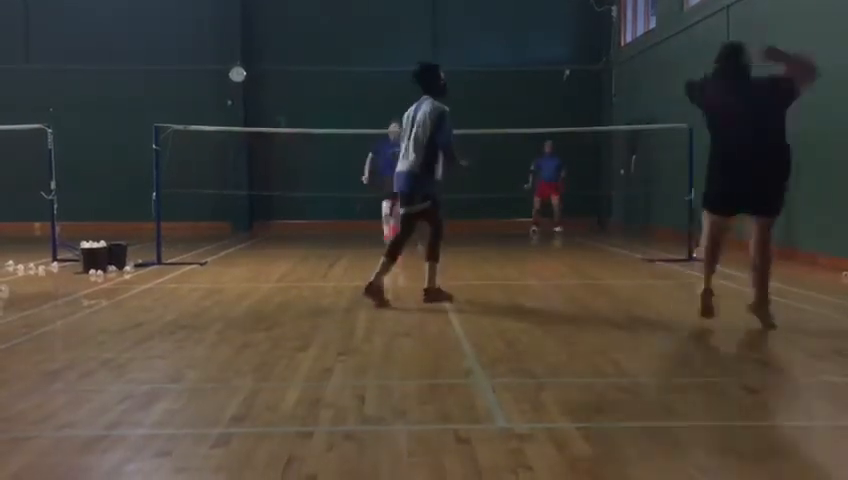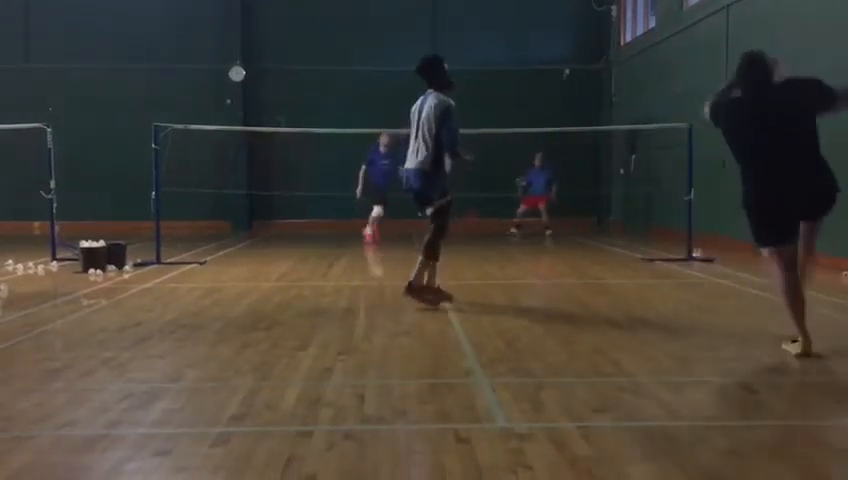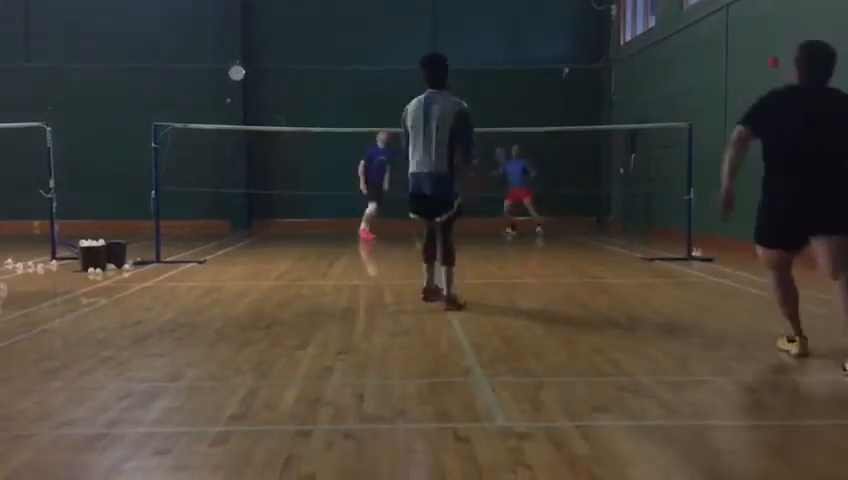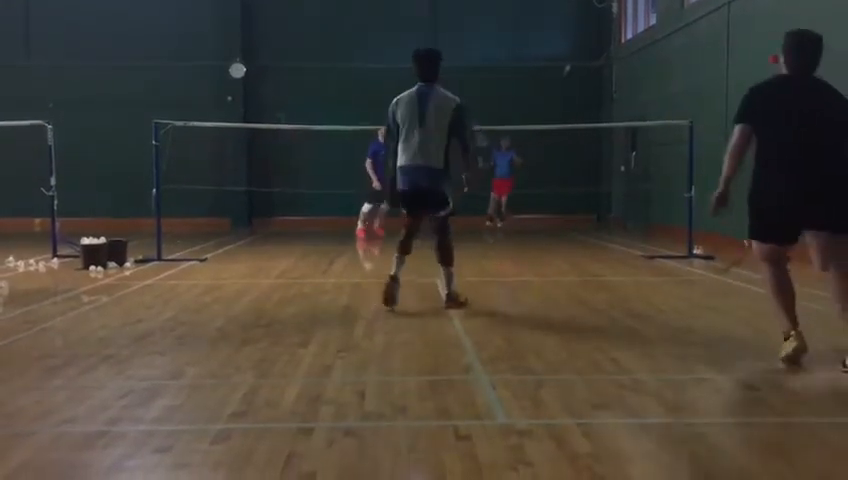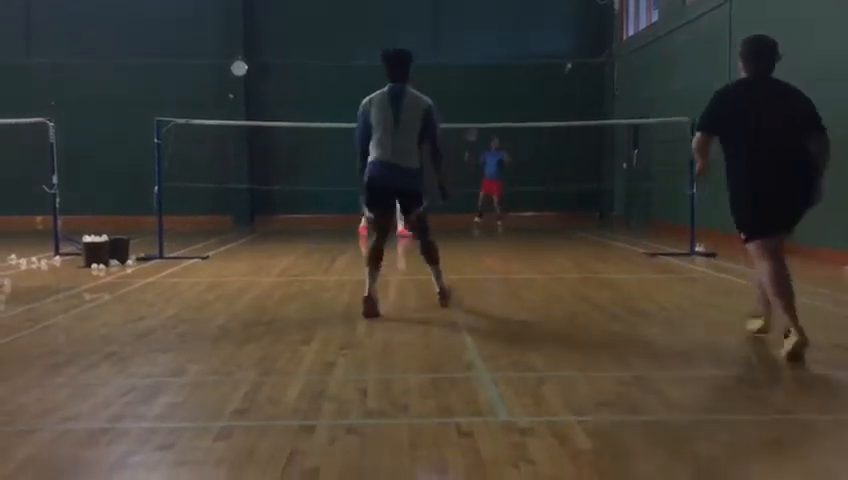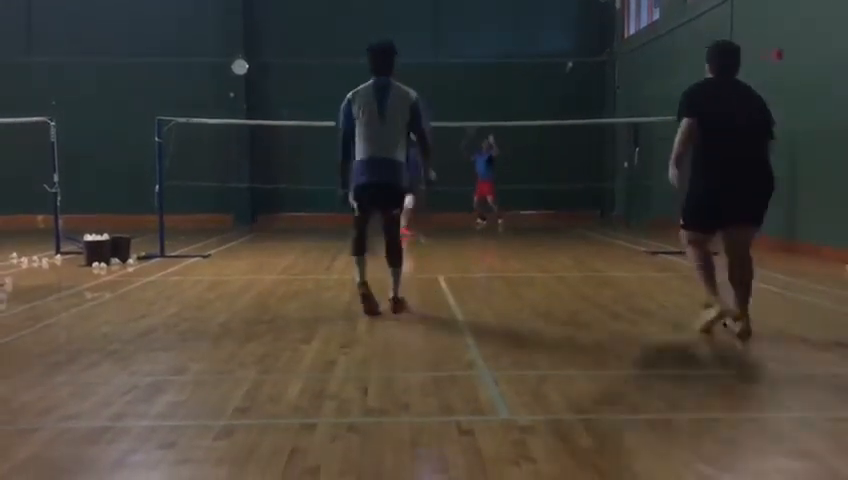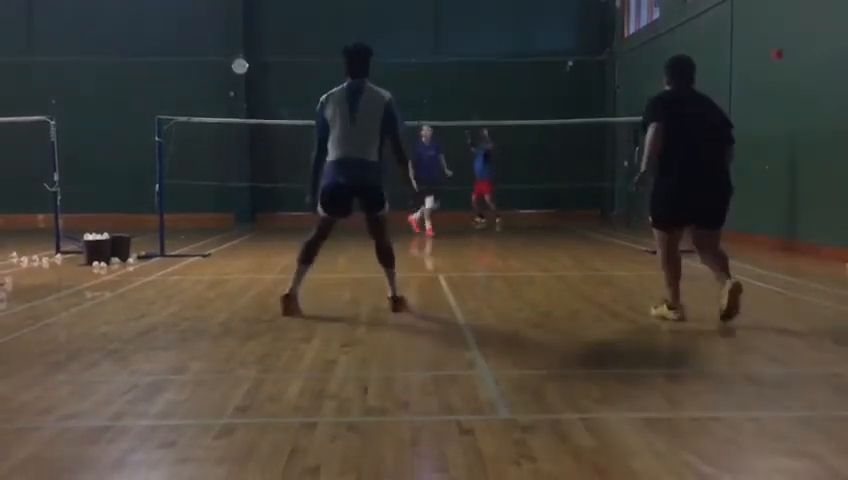
dt=0.3s
person 1, frame 1
left shoulder: (711, 89)
right shoulder: (769, 89)
left elbow: (693, 90)
right elbow: (809, 73)
right wrist: (782, 57)
left hip: (726, 175)
right hip: (768, 175)
left knee: (713, 231)
right knee: (761, 238)
left ankle: (706, 289)
right ankle: (761, 305)
person 1, frame 2
left shoulder: (730, 110)
right shoulder: (797, 92)
left elbow: (710, 108)
left wrist: (735, 85)
left hip: (766, 198)
right hip: (816, 191)
left knee: (783, 265)
left ankle: (802, 338)
right ankle: (806, 257)
person 1, frame 3
left shoulder: (771, 103)
left elbow: (737, 143)
left wrist: (726, 188)
left hip: (784, 199)
left knee: (776, 265)
left ankle: (797, 337)
person 1, frame 4
left shoulder: (760, 94)
left elbow: (739, 142)
left wrist: (724, 185)
left hip: (775, 192)
left knee: (772, 261)
left ankle: (793, 334)
person 1, frame 5
left shoulder: (725, 97)
right shoulder: (794, 95)
left elbow: (700, 141)
right elbow: (821, 142)
left wrist: (702, 164)
right wrist: (815, 180)
left hip: (753, 189)
right hip: (796, 186)
left knee: (767, 258)
right knee: (771, 251)
left ankle: (794, 330)
right ankle: (764, 315)
person 1, frame 6
left shoulder: (697, 93)
right shoulder: (753, 99)
left elbow: (687, 129)
right elbow: (766, 141)
left wrist: (674, 163)
left hip: (711, 183)
right hip: (754, 181)
left knee: (694, 242)
right knee: (739, 249)
left ankle: (715, 303)
right ankle: (740, 316)
person 1, frame 7
left shoulder: (661, 102)
right shoulder: (710, 107)
left elbow: (655, 134)
right elbow: (727, 147)
left wrist: (645, 168)
left hip: (674, 184)
right hip: (713, 184)
left knee: (666, 243)
right knee: (708, 246)
left ankle: (673, 304)
right ankle: (728, 283)
person 2, frame 1
left shoulder: (411, 111)
right shoulder: (438, 110)
right elbow: (445, 150)
right wrist: (460, 163)
left hip: (406, 176)
right hip: (418, 178)
left knee: (436, 227)
right knee: (404, 232)
left ankle: (431, 287)
right ankle: (376, 283)
person 2, frame 2
left shoulder: (418, 104)
right shoulder: (444, 104)
right elbow: (449, 146)
right wrist: (464, 159)
left hip: (414, 171)
right hip: (429, 173)
left knee: (437, 227)
right knee: (439, 227)
left ankle: (429, 285)
right ankle: (416, 281)
person 2, frame 3
left shoulder: (411, 108)
right shoulder: (457, 108)
left elbow: (407, 146)
right elbow: (466, 149)
right wrist: (466, 166)
left hip: (417, 177)
right hip: (441, 178)
left knee: (431, 231)
right knee: (445, 233)
left ankle: (429, 286)
right ankle: (448, 293)
person 2, frame 4
left shoulder: (398, 102)
right shoulder: (452, 103)
left elbow: (392, 146)
right elbow: (463, 144)
left wrist: (393, 178)
right wrist: (467, 171)
left hip: (407, 174)
right hip: (435, 174)
left knee: (409, 229)
right knee: (442, 232)
left ankle: (394, 278)
right ankle: (450, 293)
person 2, frame 5
left shoulder: (369, 103)
right shoulder: (423, 103)
left elbow: (362, 148)
right elbow: (433, 148)
left wrist: (363, 183)
right wrist: (442, 181)
left hip: (377, 175)
right hip: (408, 177)
left knee: (380, 235)
right knee: (423, 234)
left ankle: (370, 294)
right ankle: (441, 288)
person 2, frame 6
left shoulder: (354, 97)
right shoulder: (409, 97)
left elbow: (346, 144)
right elbow: (422, 139)
left wrist: (343, 181)
right wrist: (427, 170)
left hip: (364, 171)
right hip: (394, 172)
left knee: (360, 229)
right knee: (392, 234)
left ankle: (363, 284)
right ankle: (396, 296)
person 2, frame 7
left shoulder: (328, 99)
right shoulder: (383, 99)
left elbow: (319, 149)
right elbow: (395, 143)
left wrist: (312, 188)
right wrist: (408, 176)
left hip: (336, 173)
right hip: (368, 174)
left knee: (318, 234)
right knee: (380, 236)
left ankle: (291, 293)
right ankle: (394, 295)
